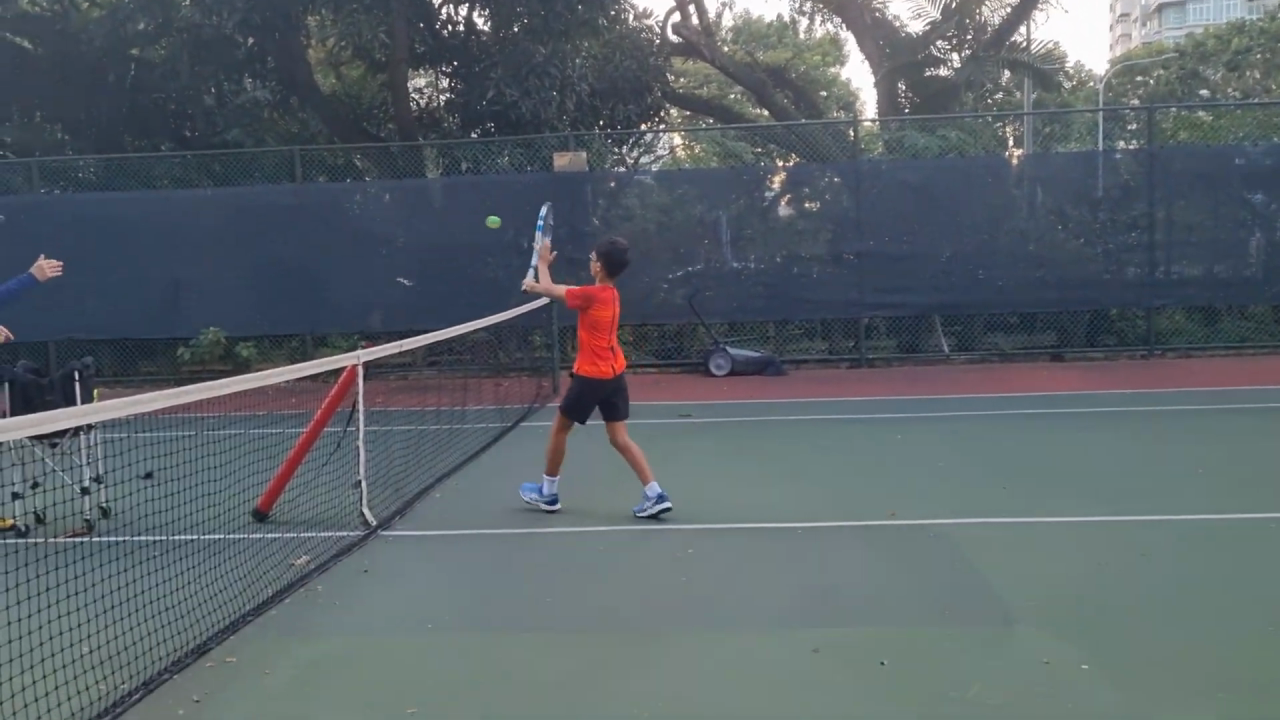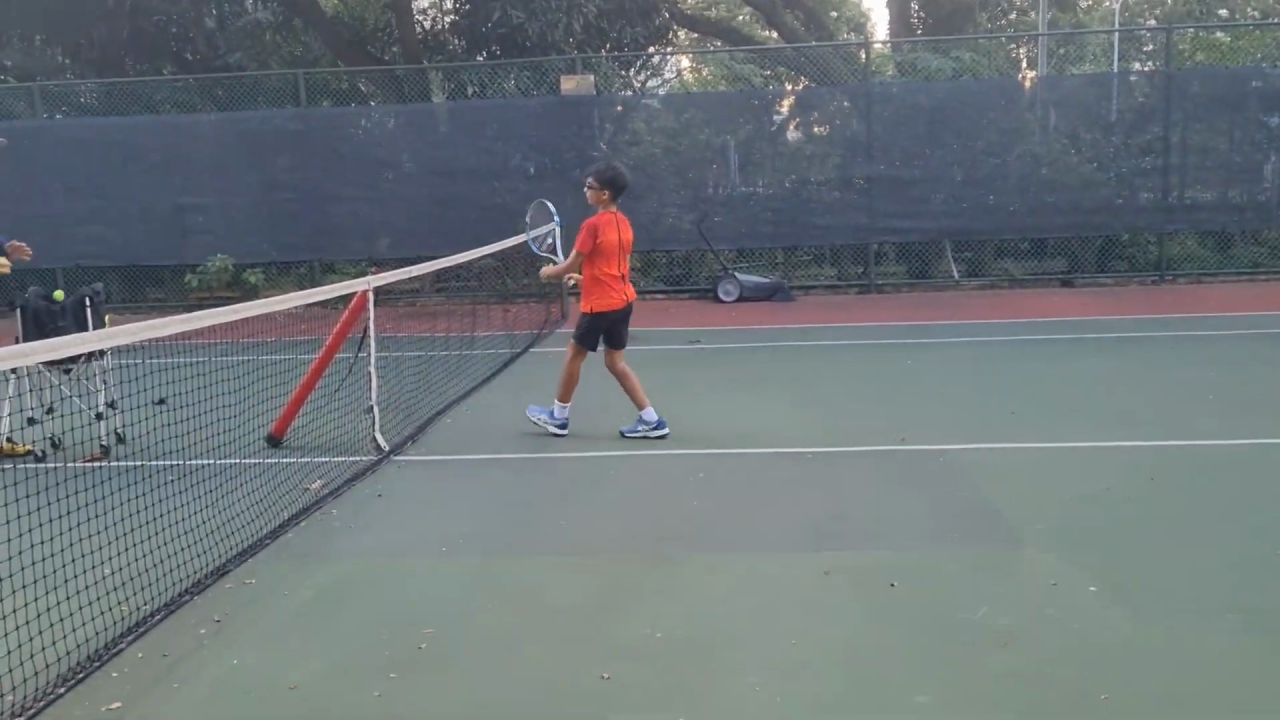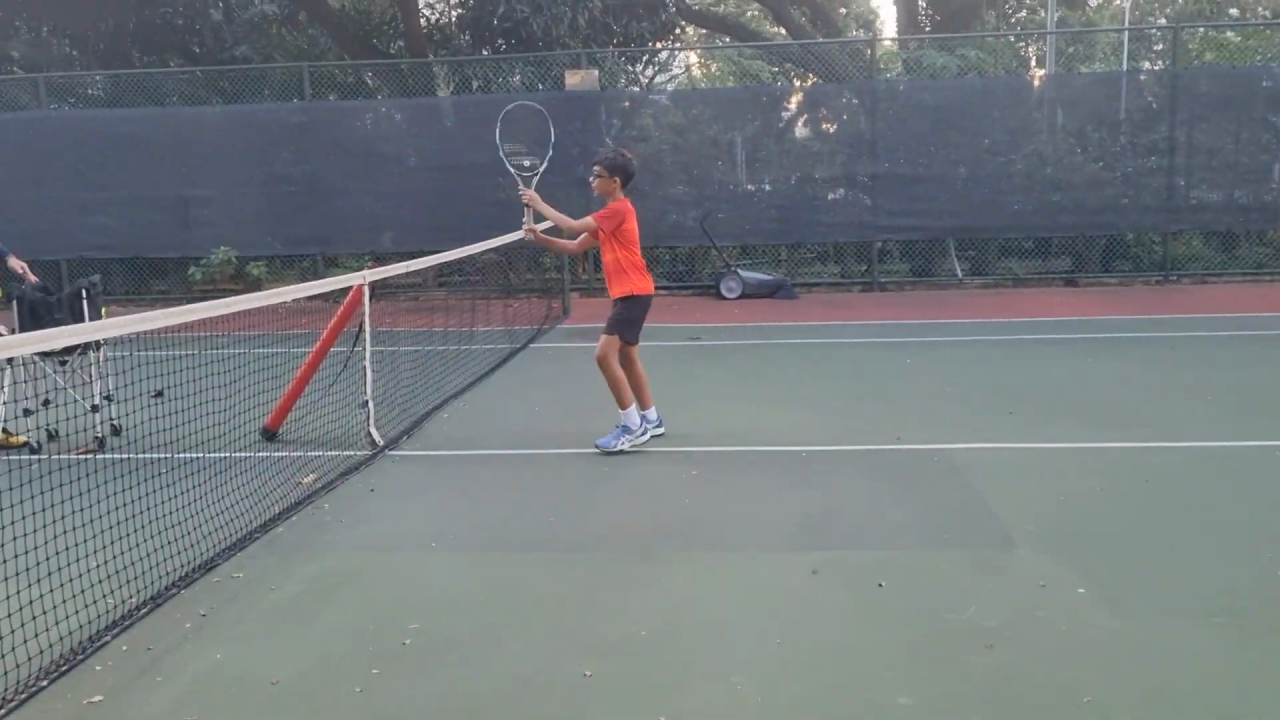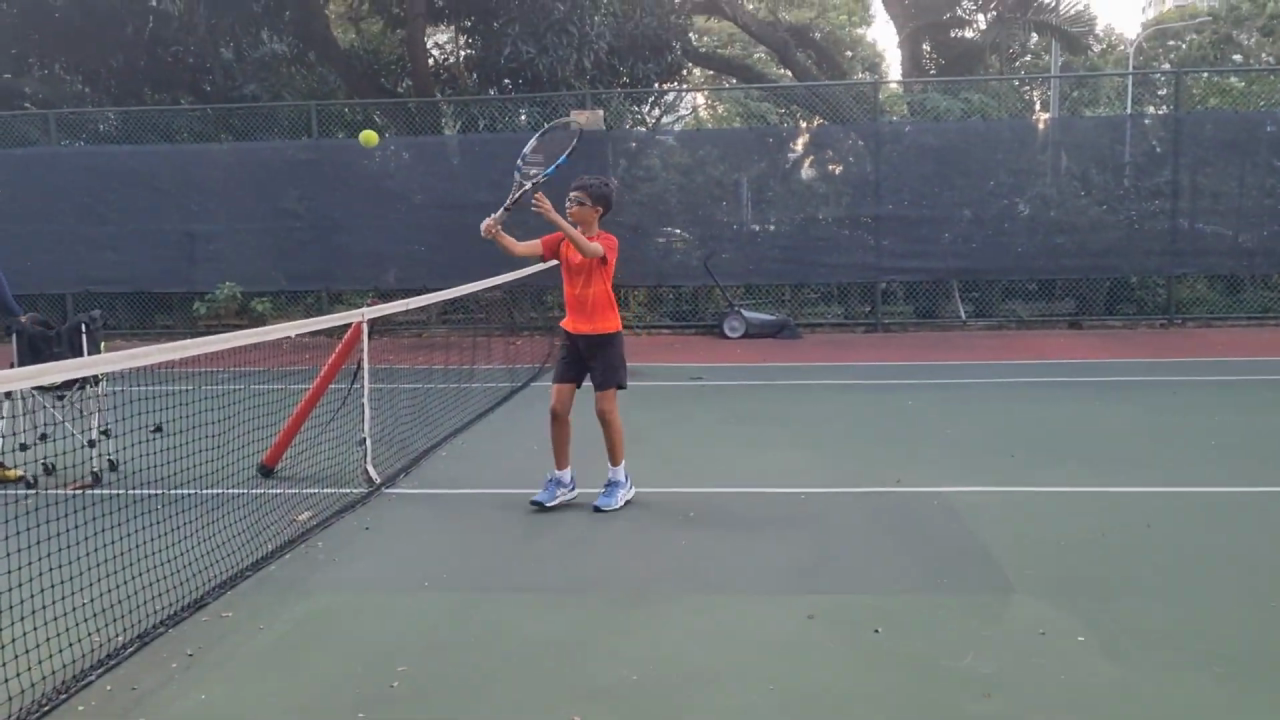
dt=0.5s
person 1, frame 1
left shoulder: (590, 295)
right shoulder: (610, 294)
left elbow: (547, 289)
right elbow: (558, 292)
left wrist: (544, 262)
right wrist: (536, 284)
left hip: (589, 377)
right hip: (614, 373)
left knee: (560, 428)
right knee: (619, 437)
left ankle: (547, 493)
right ankle: (655, 495)
person 1, frame 2
left shoulder: (593, 225)
right shoulder: (624, 223)
left elbow: (569, 267)
left wrist: (549, 272)
right wrist: (585, 278)
left hip: (599, 304)
right hip: (624, 301)
left knee: (574, 356)
right knee: (615, 362)
left ankle: (558, 417)
right ankle: (651, 421)
person 1, frame 3
left shoulder: (620, 209)
right shoulder: (602, 217)
left elbow: (573, 226)
right elbow: (575, 246)
left wrist: (539, 204)
right wrist: (541, 238)
left hip: (633, 293)
right hip: (626, 293)
left knee: (605, 354)
right knee: (627, 356)
left ankle: (632, 425)
right ankle: (648, 419)
person 1, frame 4
left shoulder: (608, 243)
right shoulder: (560, 241)
left elbow: (589, 251)
right elbow: (518, 249)
left wrist: (555, 218)
right wrist: (496, 231)
left hip: (605, 334)
right hip: (573, 333)
left knee: (606, 409)
right knee: (558, 408)
left ankle: (619, 481)
right ankle: (562, 480)
